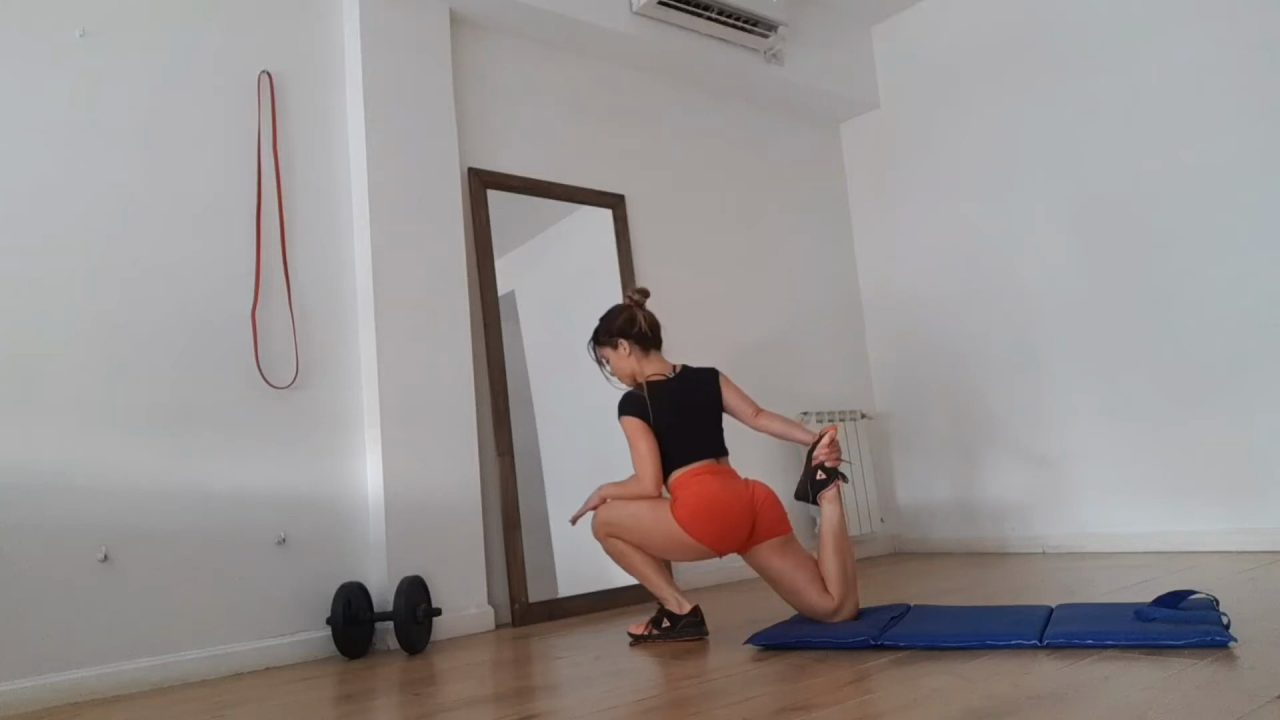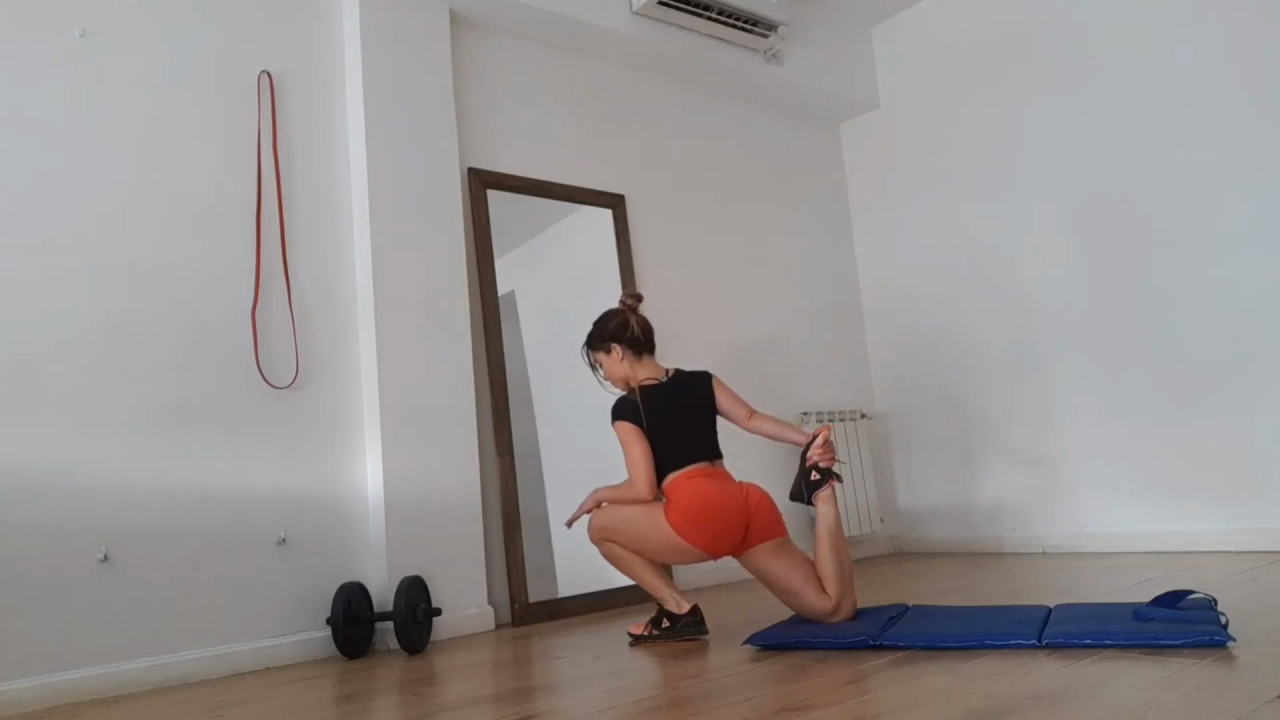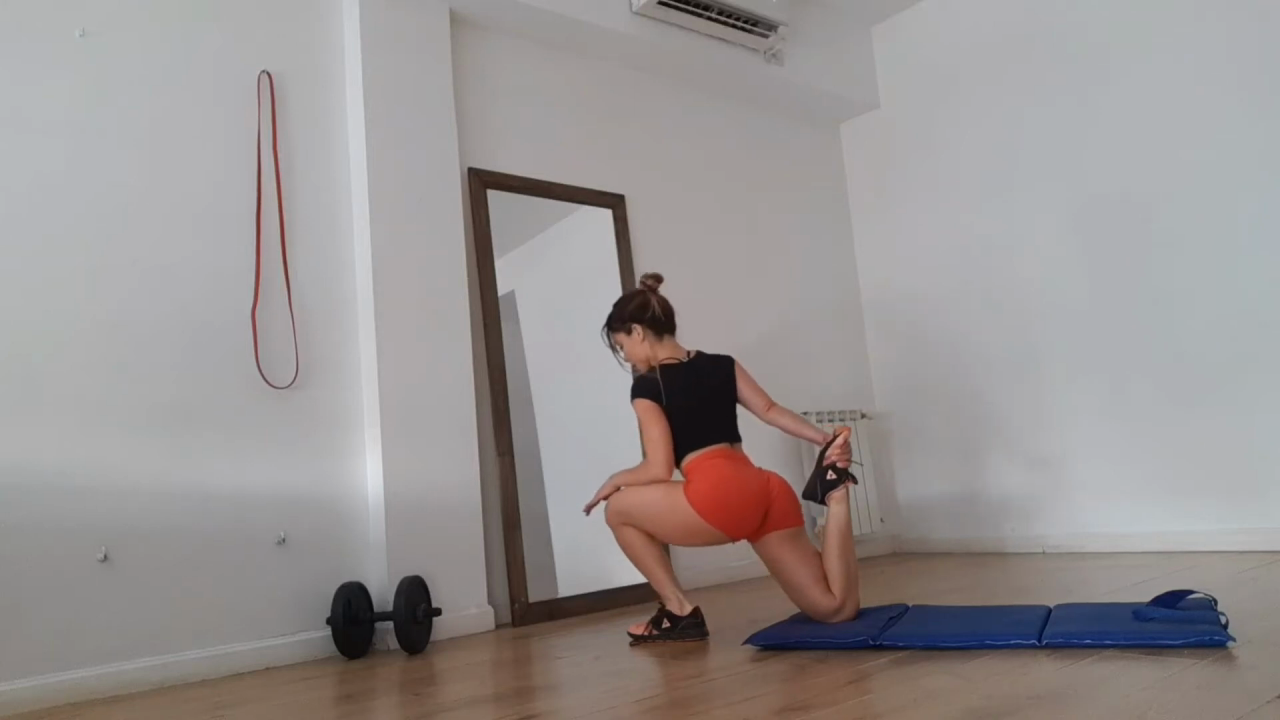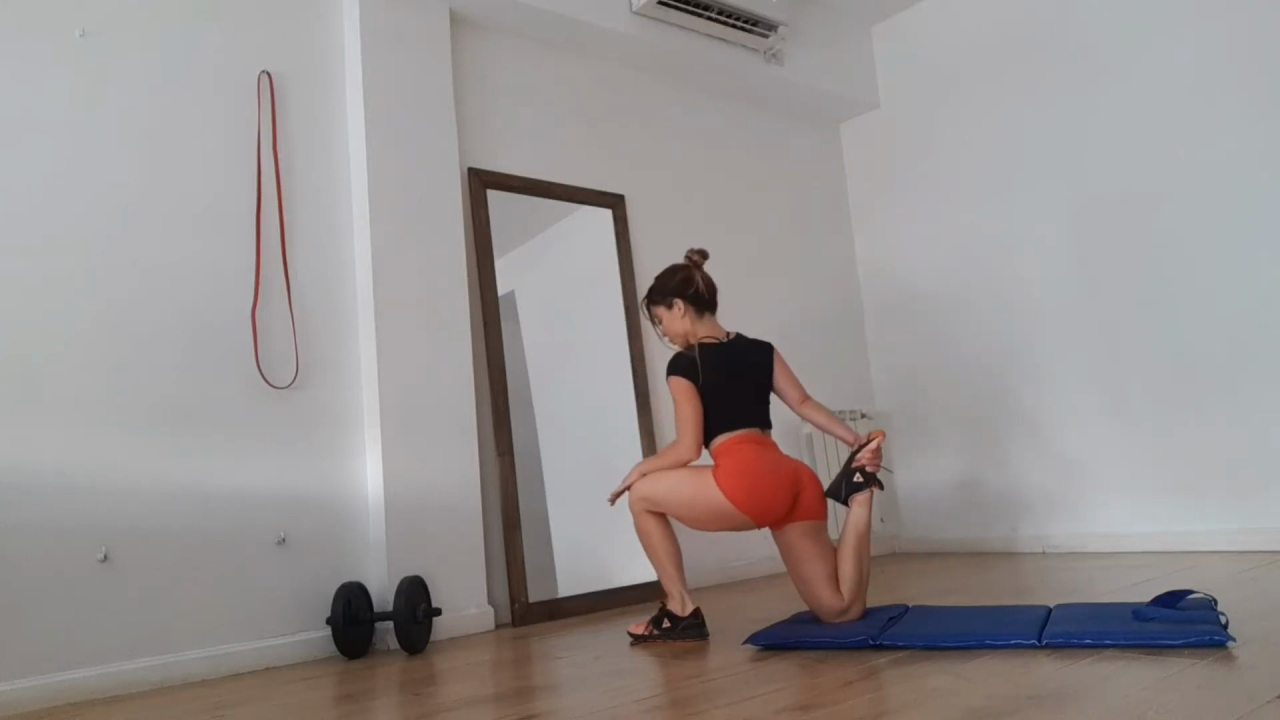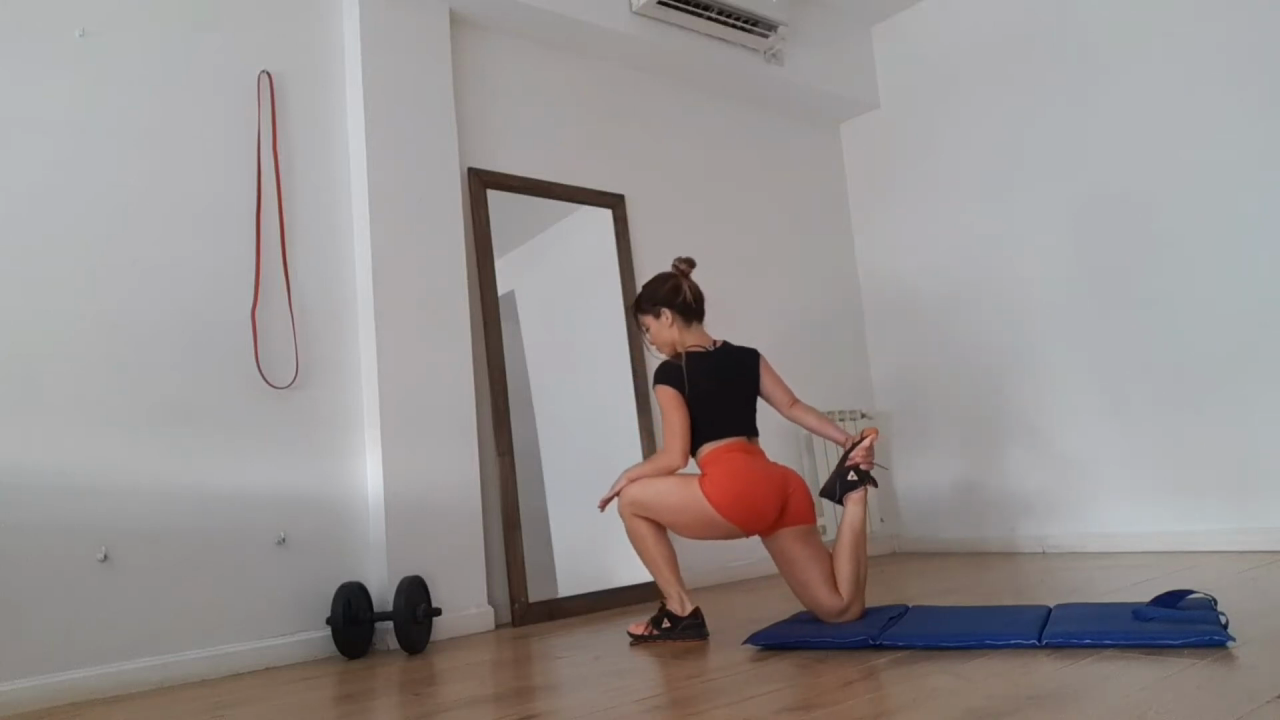
dt=1s
person 1, frame 1
left shoulder: (634, 404)
right shoulder: (707, 378)
left elbow: (649, 486)
right elbow: (758, 417)
left wrist: (603, 491)
right wrist: (816, 441)
left hip: (707, 513)
right hip: (754, 503)
left knee: (604, 521)
left ankle: (679, 611)
person 1, frame 2
left shoulder: (627, 408)
right shoulder: (700, 381)
left elbow: (644, 490)
right elbow: (751, 418)
left wrist: (599, 495)
right wrist: (809, 442)
left hip: (702, 515)
right hip: (750, 506)
left knee: (601, 525)
left ankle: (678, 612)
person 1, frame 3
left shoulder: (647, 387)
right shoulder: (722, 365)
left elbow: (659, 470)
right elbow: (770, 410)
left wrist: (615, 480)
right wrist: (827, 441)
left hip: (720, 495)
right hip: (770, 492)
left knee: (618, 508)
right knee: (837, 607)
left ankle: (680, 612)
person 1, frame 4
left shoulder: (683, 365)
right shoulder: (760, 349)
left elbow: (688, 449)
right elbow: (804, 403)
left wrist: (640, 468)
right wrist: (857, 442)
left hip: (749, 481)
right hip: (796, 481)
left knee: (641, 495)
right knee: (842, 608)
left ankle: (681, 612)
person 1, frame 5
left shoulder: (670, 373)
right shoulder: (746, 357)
left elbow: (674, 457)
right elbow: (793, 407)
left wrist: (628, 475)
right wrist: (848, 441)
left hip: (736, 490)
right hip: (782, 488)
left knee: (631, 500)
right knee: (840, 608)
left ankle: (680, 612)
